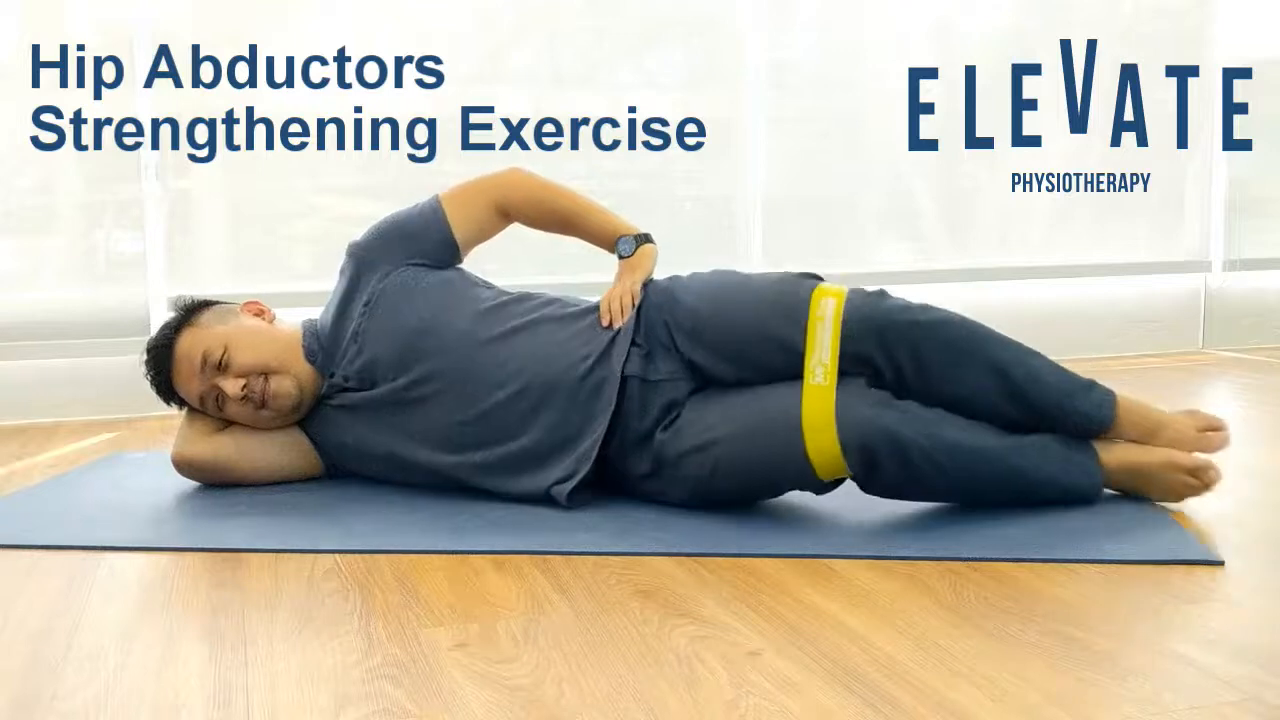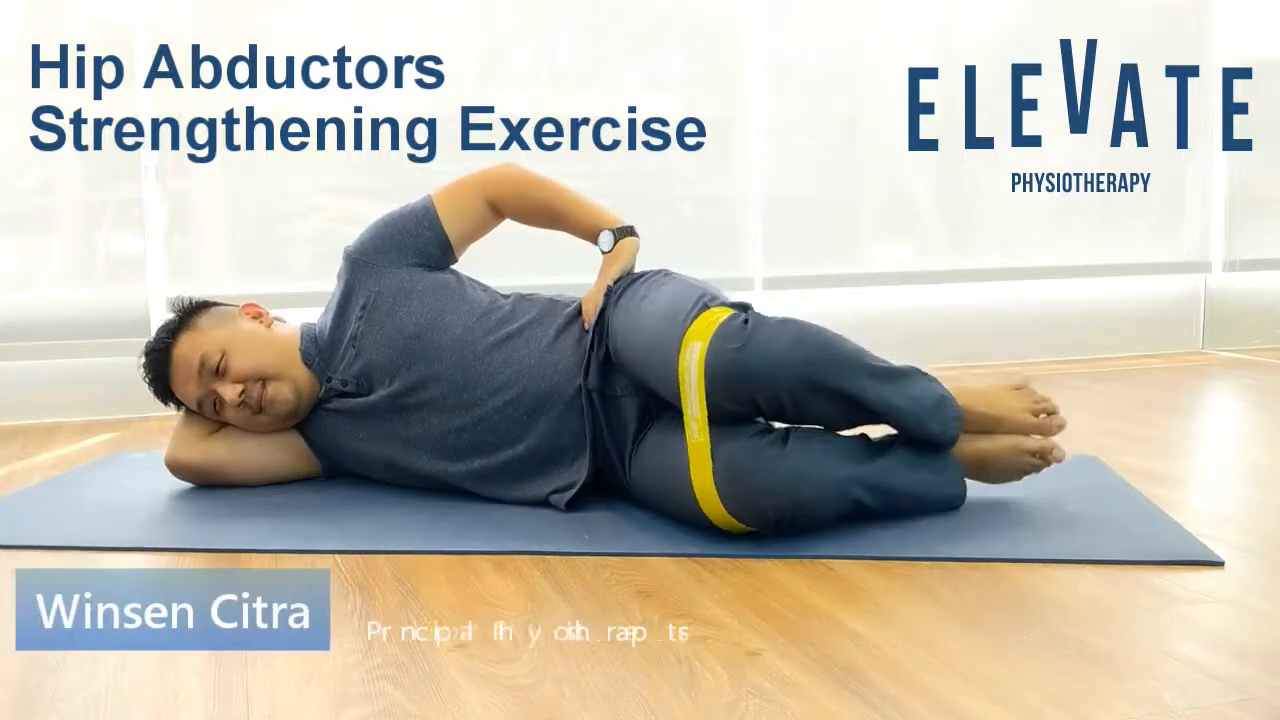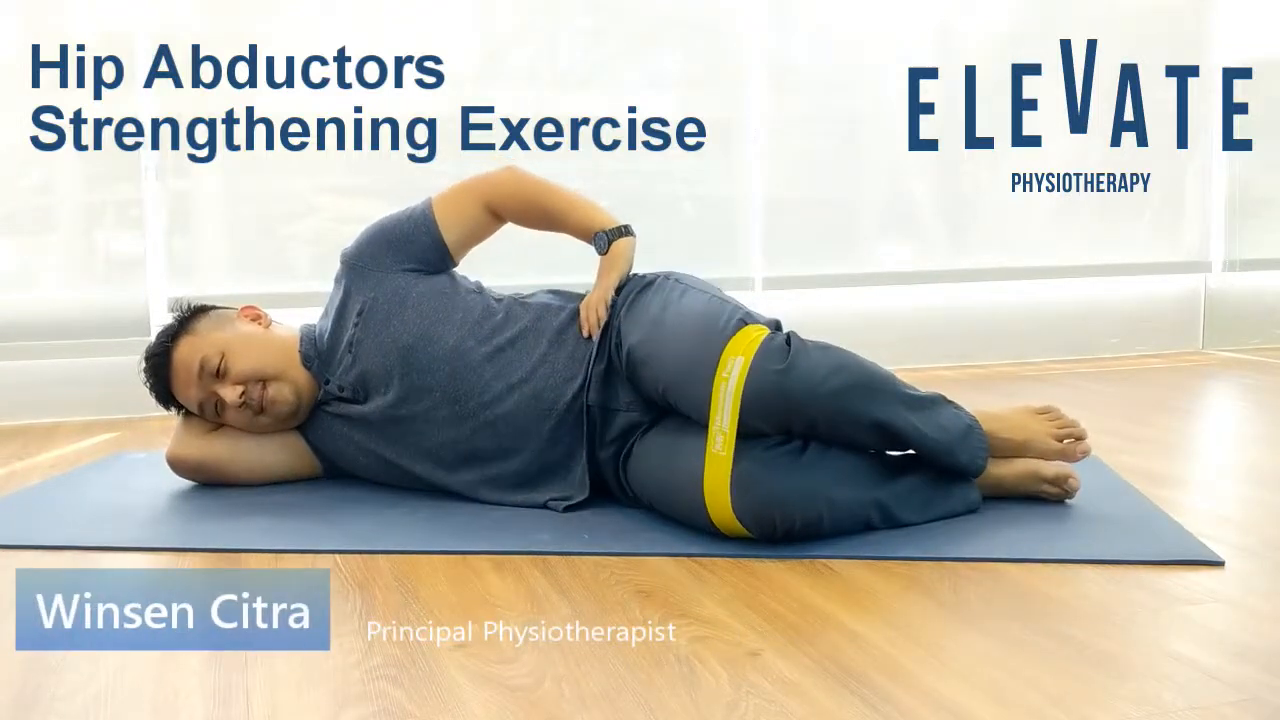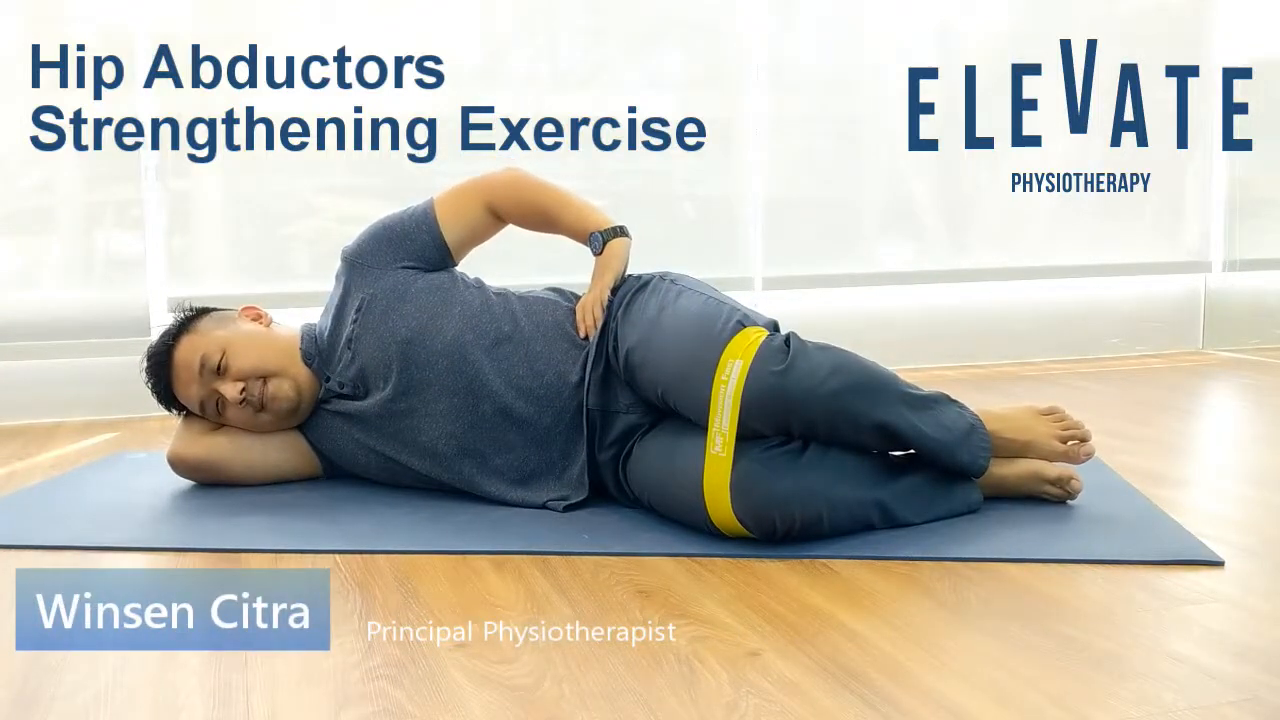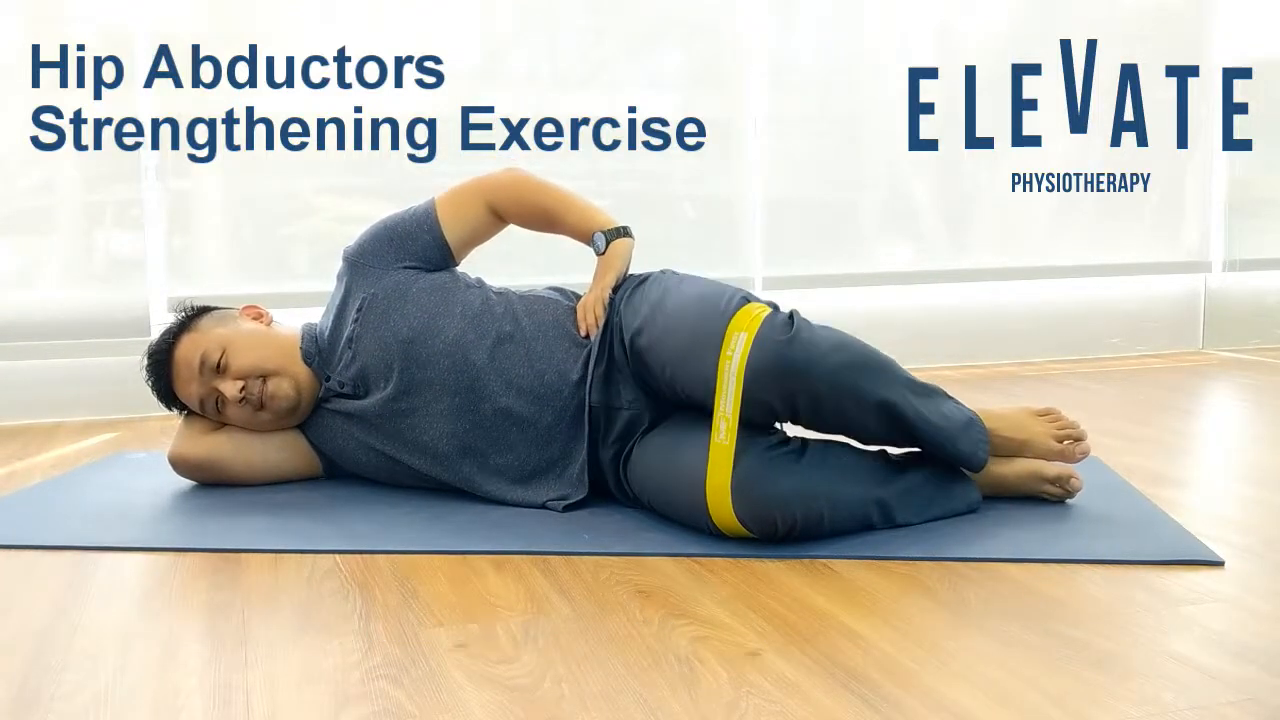
dt=1s
person 1, frame 1
left shoulder: (371, 273)
right shoulder: (330, 435)
left elbow: (506, 186)
left wrist: (632, 247)
left hip: (653, 339)
right hip: (649, 454)
left knee: (871, 331)
right knee: (866, 431)
left ankle: (1119, 415)
right ankle: (1103, 467)
person 1, frame 2
left shoulder: (368, 272)
right shoulder: (324, 437)
left elbow: (497, 181)
left wrist: (615, 236)
left hip: (629, 327)
right hip: (627, 454)
left knee: (734, 359)
right knee: (760, 482)
left ankle: (942, 406)
right ankle: (953, 460)
person 1, frame 3
left shoulder: (369, 269)
right shoulder: (328, 436)
left elbow: (499, 187)
left wrist: (612, 237)
left hip: (637, 331)
right hip: (623, 454)
left knee: (773, 379)
right knee: (763, 498)
left ankle: (973, 430)
right ankle: (977, 479)
person 1, frame 4
left shoulder: (369, 270)
right shoulder: (327, 438)
left elbow: (500, 187)
left wrist: (607, 240)
left hip: (629, 331)
right hip: (619, 454)
left knee: (774, 379)
right knee: (758, 498)
left ankle: (974, 430)
right ankle: (980, 480)
person 1, frame 5
left shoulder: (369, 271)
right shoulder: (327, 436)
left elbow: (503, 186)
left wrist: (611, 238)
left hip: (631, 333)
right hip: (625, 453)
left knee: (770, 356)
right knee: (766, 497)
left ankle: (971, 430)
right ankle: (975, 478)
